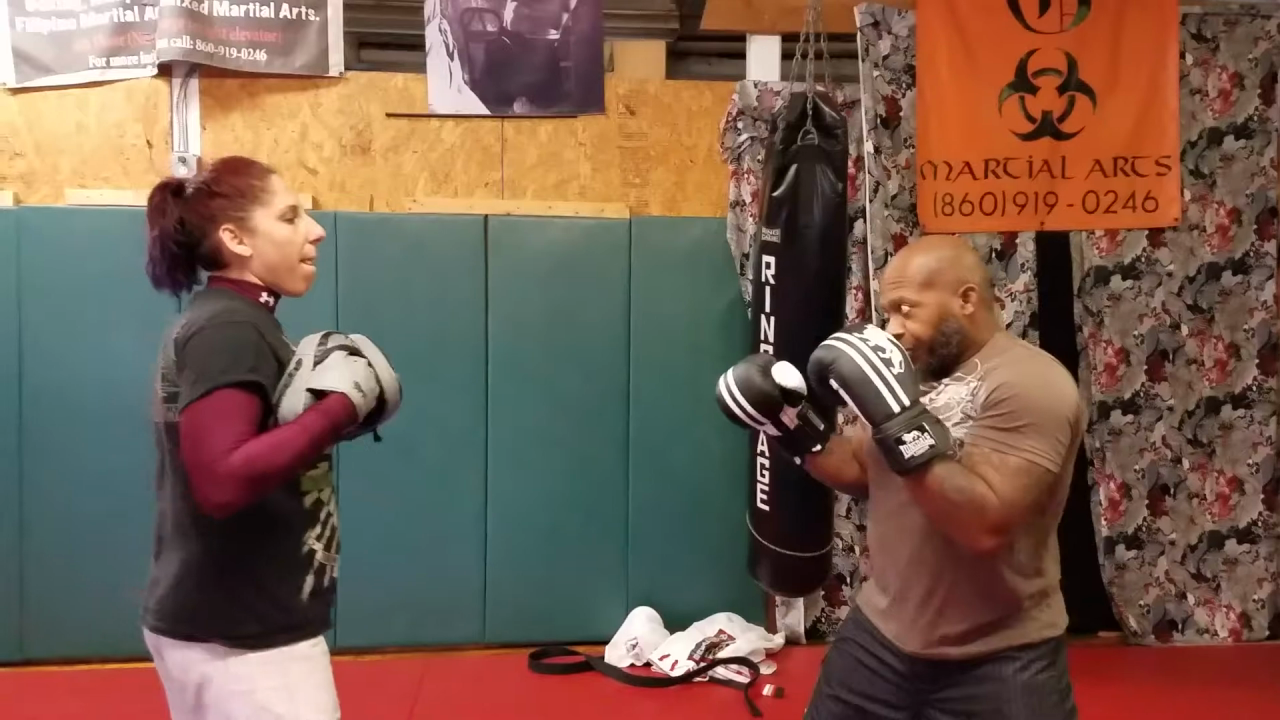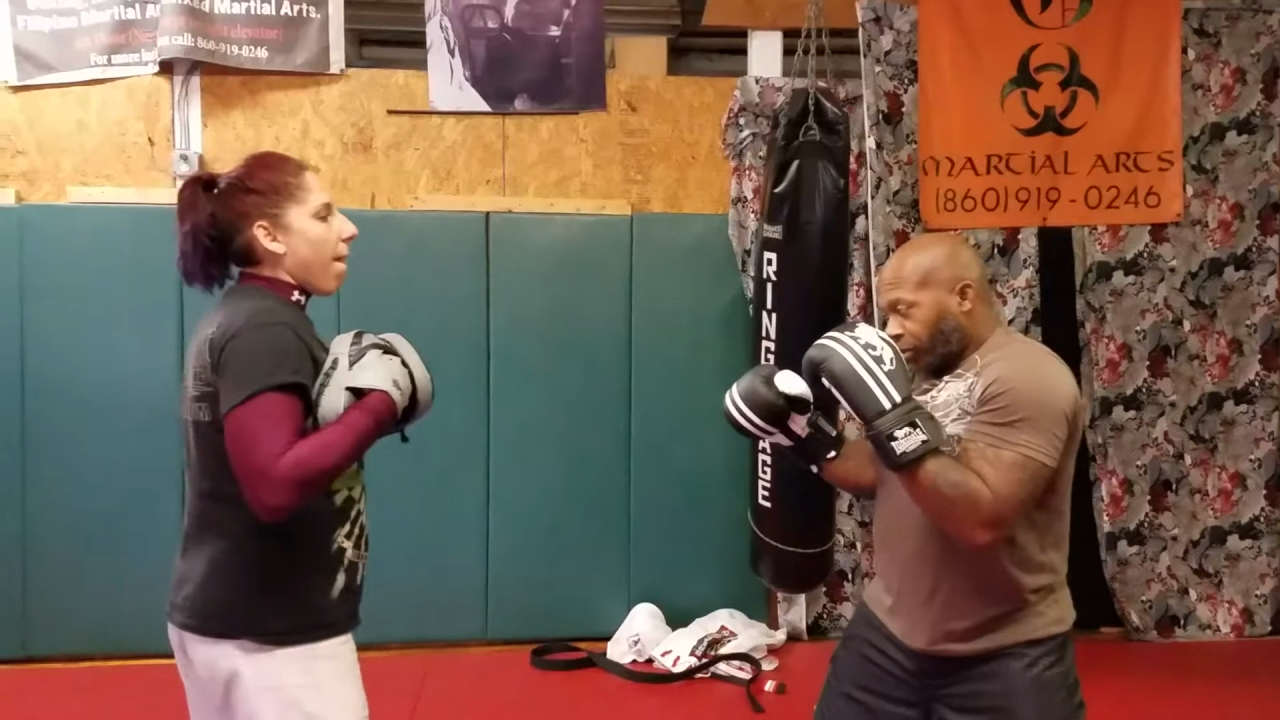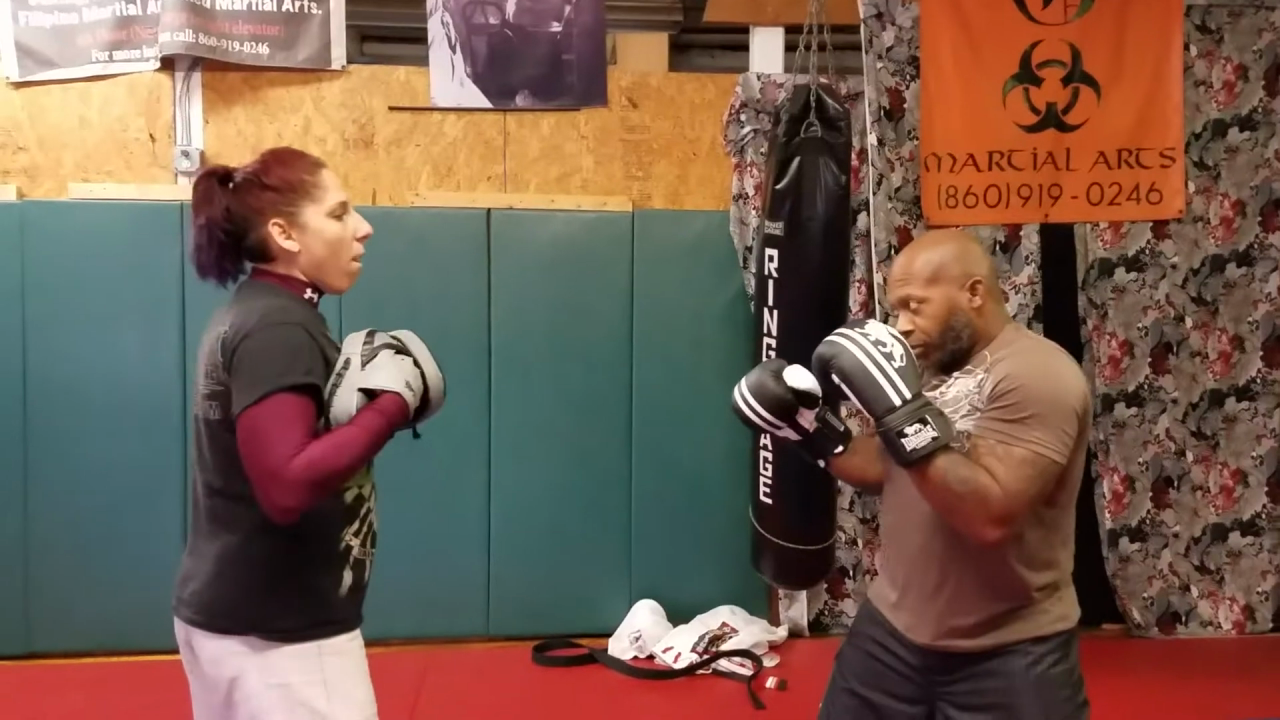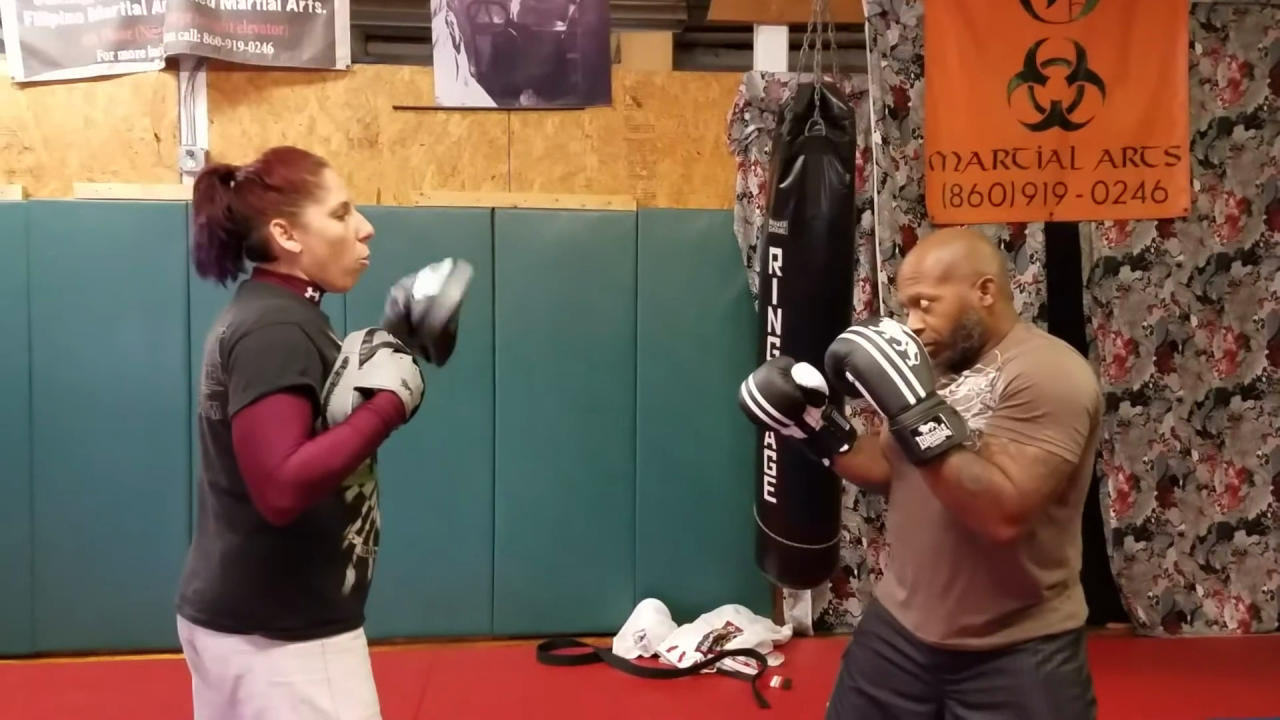
dt=0.2s
person 1, frame 1
left shoulder: (231, 322)
right shoulder: (229, 332)
right elbow: (222, 481)
left wrist: (334, 406)
right wrist: (338, 408)
left hip: (221, 619)
right hip: (244, 636)
person 1, frame 2
left shoulder: (244, 317)
right shoulder: (266, 331)
right elbow: (274, 485)
left wrist: (358, 404)
right wrist: (378, 406)
right hip: (270, 634)
person 1, frame 3
left shoulder: (253, 314)
right shoulder: (278, 330)
right elbow: (287, 487)
left wrist: (366, 396)
right wrist: (391, 405)
right hip: (278, 631)
person 1, frame 4
left shoulder: (268, 313)
right shoulder: (275, 330)
left elbow: (300, 434)
right elbow: (281, 487)
left wrist: (393, 351)
right wrist: (387, 404)
right hip: (281, 630)
person 2, frame 1
left shoulder: (1031, 384)
right shoulder: (910, 370)
left elbow: (986, 526)
right elbow: (859, 468)
left wrist: (900, 419)
right wrist: (791, 426)
left hip: (998, 661)
person 2, frame 2
left shoulder: (1029, 378)
right shoulder: (916, 370)
left elbow: (981, 520)
right elbow: (877, 473)
left wrist: (893, 416)
right wrist: (803, 436)
left hip: (1005, 657)
person 2, frame 3
left shoulder: (1039, 375)
right shoulder: (928, 365)
left elbow: (991, 517)
left wrist: (902, 411)
right wrist: (811, 430)
left hip: (1009, 655)
person 2, frame 4
left shoulder: (1049, 373)
right shoulder: (933, 363)
left elbow: (1004, 514)
right elbow: (890, 467)
left wrist: (916, 411)
right wrist: (816, 429)
left hip: (1016, 652)
